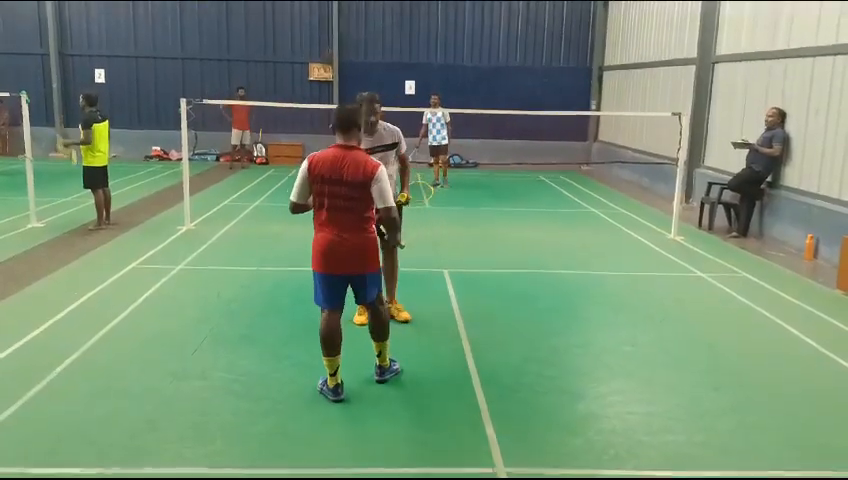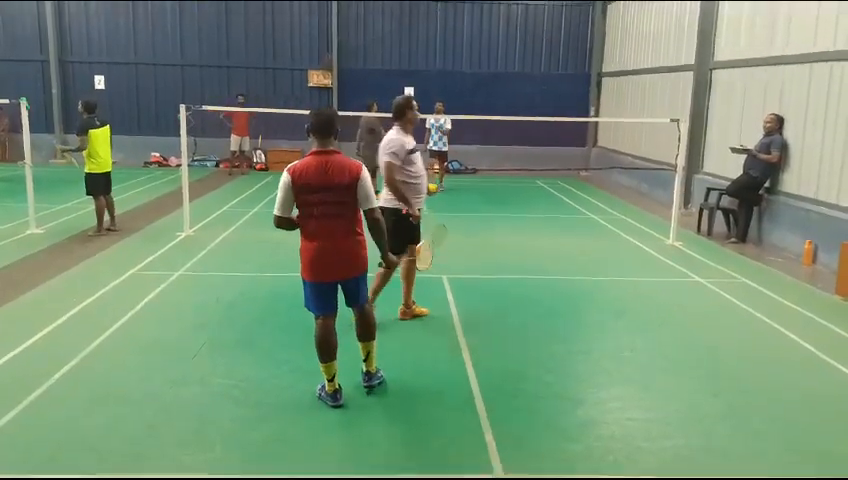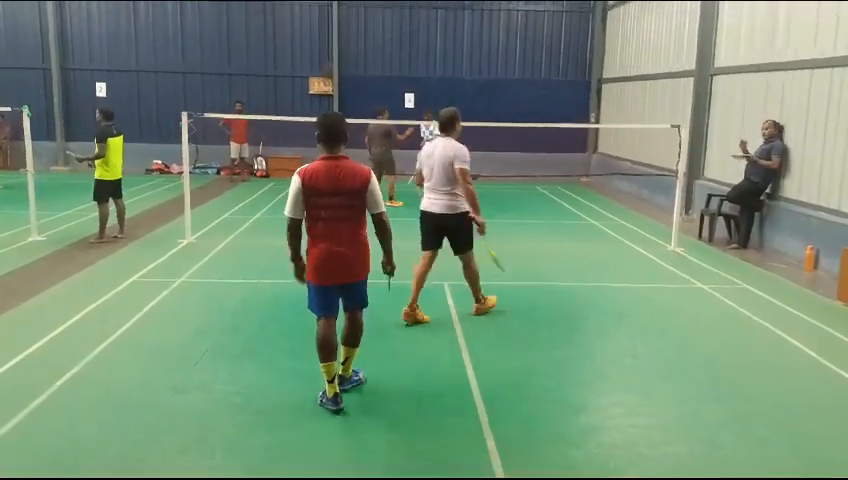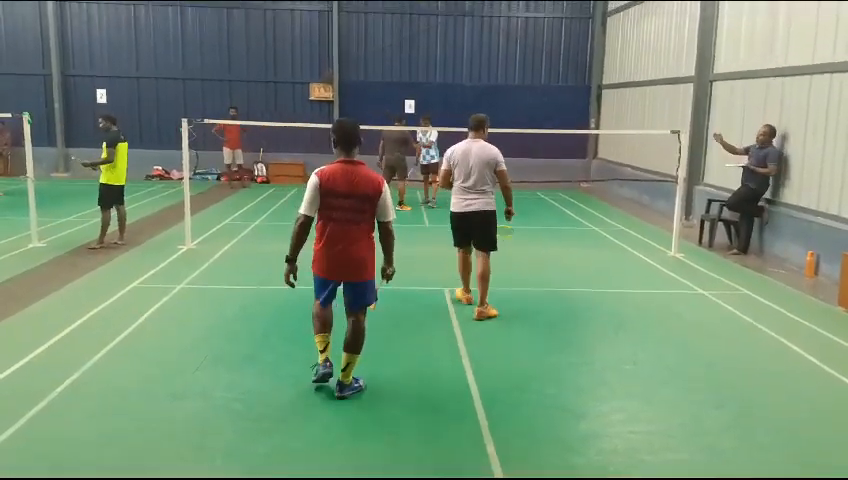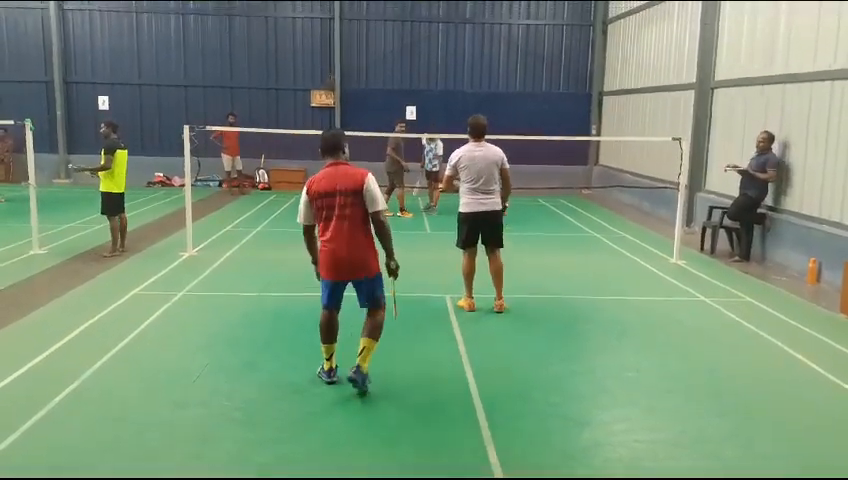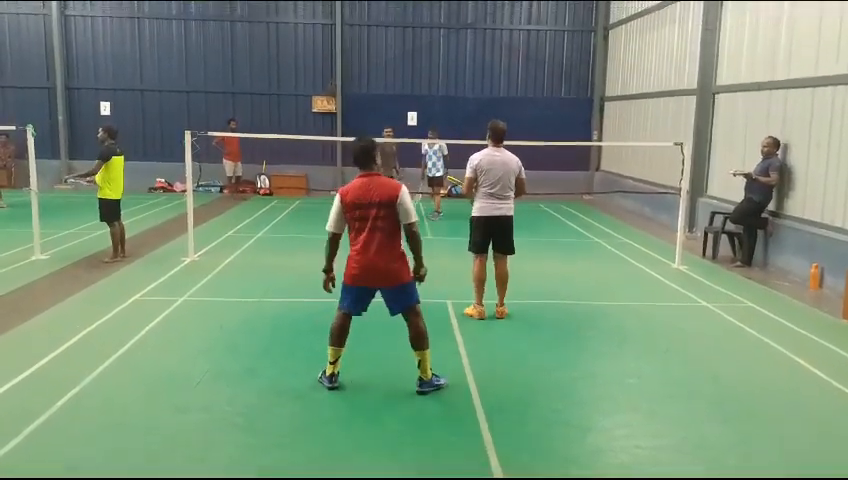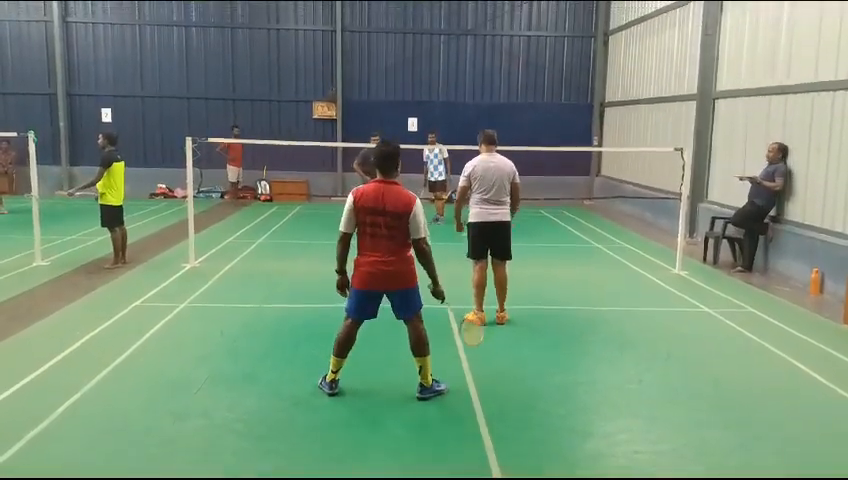
dt=0.5s
person 1, frame 1
left shoulder: (313, 161)
right shoulder: (373, 168)
left elbow: (295, 207)
right elbow: (389, 216)
right wrist: (394, 237)
left hip: (327, 250)
right hip: (363, 251)
left knee: (330, 313)
right knee: (375, 305)
left ankle: (333, 382)
right ankle: (384, 365)
person 1, frame 2
left shoulder: (293, 172)
right shoulder: (356, 169)
left elbow: (280, 221)
right elbow: (374, 217)
right wrist: (385, 253)
left hip: (316, 257)
right hip: (352, 255)
left knee: (324, 318)
right knee: (362, 308)
left ankle: (332, 387)
right ankle: (370, 371)
person 1, frame 3
left shoulder: (304, 175)
right shoulder: (364, 175)
left elbow: (293, 224)
right elbow: (381, 221)
left wrist: (297, 259)
right wrist: (388, 256)
left hip: (321, 260)
right hip: (356, 260)
left knee: (326, 321)
right knee: (354, 314)
left ankle: (332, 392)
right ankle: (346, 374)
person 1, frame 4
left shoulder: (320, 176)
right shoulder: (377, 182)
left elbow: (303, 222)
right elbow: (386, 228)
left wrist: (291, 260)
right wrist: (388, 262)
left hip: (326, 259)
right hip: (361, 261)
left knee: (322, 304)
right knee: (356, 316)
left ankle: (324, 361)
right ankle: (345, 380)
person 1, frame 5
left shoulder: (311, 185)
right shoulder: (363, 177)
left elbow: (307, 230)
right elbow: (379, 221)
left wrist: (316, 261)
right wrist: (390, 256)
left hip: (330, 260)
right hip: (363, 259)
left knee: (329, 310)
right knee: (376, 309)
left ankle: (328, 367)
right ankle: (360, 367)
person 1, frame 6
left shoulder: (344, 193)
right shoulder: (397, 189)
left elbow: (333, 236)
right elbow: (412, 232)
left wrist: (328, 269)
right wrist: (419, 263)
left hip: (358, 269)
right hip: (393, 268)
left knee: (343, 315)
right knee: (414, 317)
left ankle: (331, 372)
right ankle: (425, 377)
person 1, frame 7
left shoulder: (357, 195)
right shoulder: (410, 200)
left elbow: (344, 239)
right elbow: (421, 246)
left wrist: (341, 273)
right wrist: (435, 281)
left hip: (365, 273)
right hip: (401, 275)
left knee: (351, 323)
right knee: (415, 323)
left ankle: (331, 379)
right ankle: (426, 383)
person 2, frame 1
left shoulder: (393, 133)
left elbow: (403, 162)
left wrist: (404, 190)
left knee: (390, 252)
left ankle: (392, 302)
right ankle: (364, 304)
person 2, frame 2
left shoulder: (407, 138)
right shoulder: (395, 141)
right elbow: (390, 179)
left wrist: (426, 186)
right wrist: (410, 207)
left hip: (407, 206)
right hip: (398, 208)
left knee: (410, 254)
right knee: (394, 259)
left ankle: (407, 306)
right ankle: (368, 305)
person 2, frame 3
left shoulder: (426, 148)
right shoulder: (458, 150)
left elbow: (420, 180)
right elbow: (466, 185)
right wrist: (477, 214)
left hip: (428, 210)
right hip: (454, 212)
left knee: (427, 258)
right knee: (467, 257)
left ankle: (411, 308)
right ankle: (480, 301)
person 2, frame 4
left shoulder: (453, 150)
right shoulder: (493, 151)
left elbow: (443, 182)
right elbow: (505, 184)
right wrist: (509, 205)
left hip: (459, 209)
right hip: (485, 210)
left knee: (463, 251)
right knee: (484, 256)
left ankle: (465, 292)
right ankle: (482, 306)
person 2, frame 5
left shoulder: (458, 154)
right shoulder: (498, 152)
left elbow: (445, 185)
right elbow: (507, 183)
right wrist: (503, 202)
left hip: (468, 210)
right hip: (493, 210)
left knee: (469, 254)
right knee: (494, 254)
left ankle: (468, 299)
right ankle: (499, 300)
person 2, frame 6
left shoulder: (477, 158)
right shoulder: (514, 160)
left elbow: (467, 190)
right elbow: (521, 191)
left hip: (482, 214)
right hip: (505, 215)
left knee: (479, 260)
right knee: (501, 261)
left ankle: (478, 307)
right ankle: (500, 306)
person 2, frame 7
left shoulder: (472, 165)
right shoulder: (509, 165)
left elbow: (460, 198)
right elbow: (516, 198)
left wrist: (458, 220)
right wrist: (509, 216)
left hip: (478, 220)
right hip: (502, 220)
left knee: (480, 266)
right knee: (500, 266)
left ankle: (478, 313)
right ankle: (501, 312)
person 3, frame 1
left shoulder: (87, 118)
right shoulder: (103, 116)
left elbow: (87, 140)
left wrist: (71, 142)
left hip: (92, 161)
right hip: (103, 158)
left knee: (97, 190)
right knee: (105, 188)
left ankle: (100, 222)
right ankle: (107, 218)
person 3, frame 2
left shoulder: (83, 125)
right shoulder: (104, 122)
left elbow: (82, 147)
left wrist: (67, 149)
left hip: (94, 167)
right hip: (106, 165)
left knee: (98, 197)
right knee: (107, 195)
left ankle: (100, 228)
right ankle: (113, 223)
person 3, frame 3
left shoulder: (101, 132)
right shoulder: (118, 131)
left elbow: (101, 154)
left wrist: (85, 159)
left hip: (104, 174)
right hip: (117, 172)
left knee: (103, 203)
right knee: (118, 200)
left ankle: (101, 235)
right ankle: (121, 231)
person 3, frame 4
left shoulder: (110, 137)
right shoulder: (121, 136)
left elbow: (110, 158)
left wrist: (91, 163)
right wrist: (99, 165)
left hip: (109, 179)
right hip: (119, 178)
left knee: (105, 208)
right knee: (120, 206)
left ankle: (101, 240)
right ankle: (121, 237)
person 3, frame 5
left shoulder: (109, 144)
right shoulder: (121, 144)
left elbow: (107, 165)
left wrist: (86, 169)
right wrist: (97, 171)
left hip: (109, 187)
right hip: (119, 186)
left knee: (111, 216)
right knee: (121, 214)
left ankle: (114, 248)
right ankle: (122, 245)
person 3, frame 6
left shoulder: (106, 150)
right shoulder: (118, 150)
left elbow: (94, 171)
left wrist: (74, 176)
right wrist: (96, 180)
left hip: (107, 193)
right hip: (116, 192)
left knee: (112, 223)
right knee: (118, 221)
left ankle: (115, 254)
right ankle: (122, 251)
person 3, frame 7
left shoulder: (107, 156)
right shoulder: (118, 156)
left elbow: (97, 179)
left wrist: (76, 189)
right wrist: (102, 191)
left hip: (109, 199)
right hip: (117, 197)
left knee: (113, 228)
right knee: (120, 226)
left ankle: (116, 260)
right ankle: (123, 257)
person 4, frame 1
left shoulder: (779, 133)
right shoulder: (768, 131)
left elbow: (776, 152)
left wrist: (757, 148)
right wrist: (750, 146)
left hip: (759, 170)
right hip: (754, 168)
left knee: (733, 184)
right knee: (747, 200)
left ankle: (758, 193)
right ankle: (741, 230)
person 4, frame 2
left shoulder: (777, 139)
right shoulder: (766, 137)
left elbow: (774, 158)
left wrist: (755, 154)
right wrist: (748, 151)
left hip: (756, 175)
right hip: (751, 174)
left knee: (731, 189)
right knee: (745, 205)
left ankle: (757, 199)
right ankle: (740, 236)
person 4, frame 3
left shoulder: (778, 145)
right shoulder: (765, 144)
left elbow: (774, 164)
right elbow: (755, 160)
left wrist: (756, 160)
right wrist: (745, 151)
left hip: (757, 181)
right hip: (752, 180)
left knee: (732, 196)
right knee: (746, 210)
left ankle: (759, 205)
right ankle: (741, 242)
person 4, frame 4
left shoulder: (772, 152)
right shoulder: (754, 147)
left elbow: (772, 171)
right elbow: (735, 150)
left wrist: (753, 168)
right wrist: (721, 141)
left hip: (756, 187)
right hip: (748, 185)
left knee: (731, 203)
right knee: (745, 216)
left ankle: (759, 210)
right ankle: (741, 248)
person 4, frame 5
left shoulder: (771, 158)
right shoulder: (756, 156)
left elbow: (771, 177)
left wrist: (752, 173)
right wrist: (737, 168)
left hip: (754, 194)
right hip: (746, 192)
left knee: (732, 213)
right knee: (746, 224)
left ankle: (761, 218)
right ankle: (743, 255)
person 4, frame 6
left shoulder: (775, 162)
right shoulder: (765, 160)
left elbow: (774, 181)
left wrist: (754, 177)
right wrist: (746, 175)
left hip: (758, 199)
right hip: (752, 198)
left knee: (735, 217)
right knee: (749, 229)
left ankle: (764, 223)
right ankle: (745, 260)
person 4, frame 7
left shoulder: (780, 168)
right shoulder: (770, 166)
left elbow: (778, 186)
left wrist: (759, 181)
right wrist: (751, 179)
left hip: (761, 204)
right hip: (756, 202)
left knee: (736, 220)
right knee: (750, 234)
left ankle: (764, 228)
right ankle: (746, 265)
